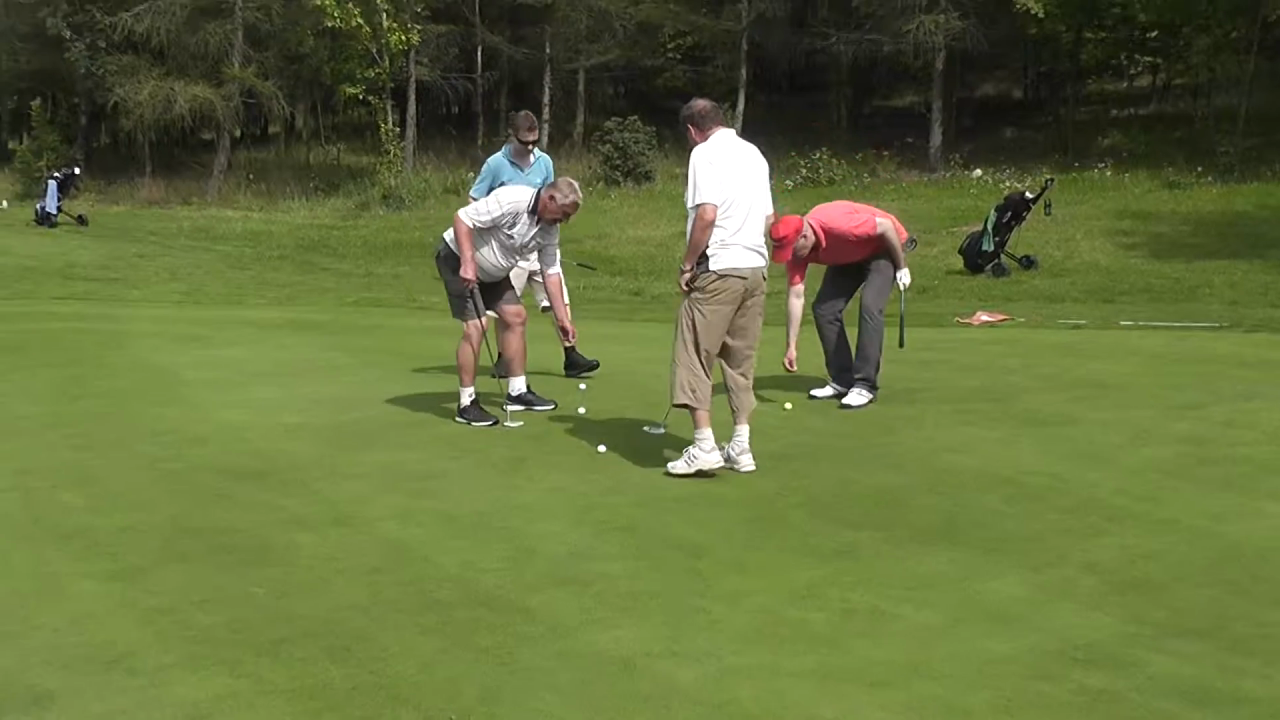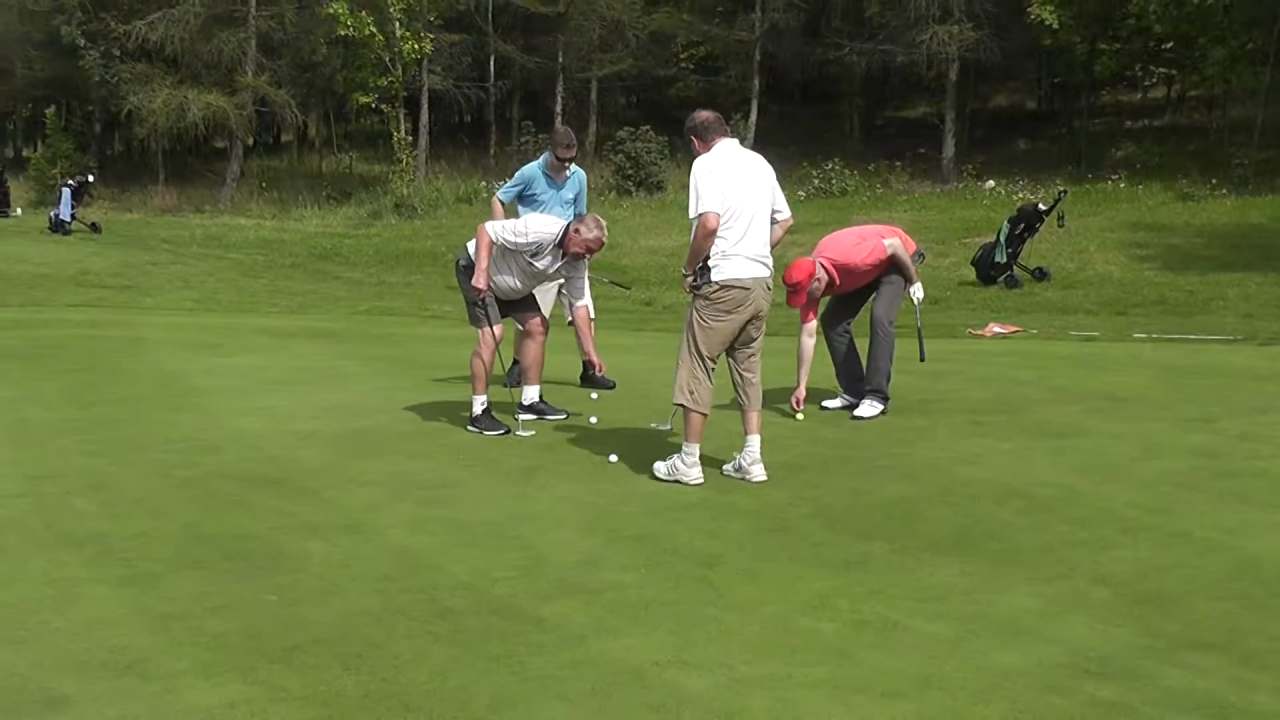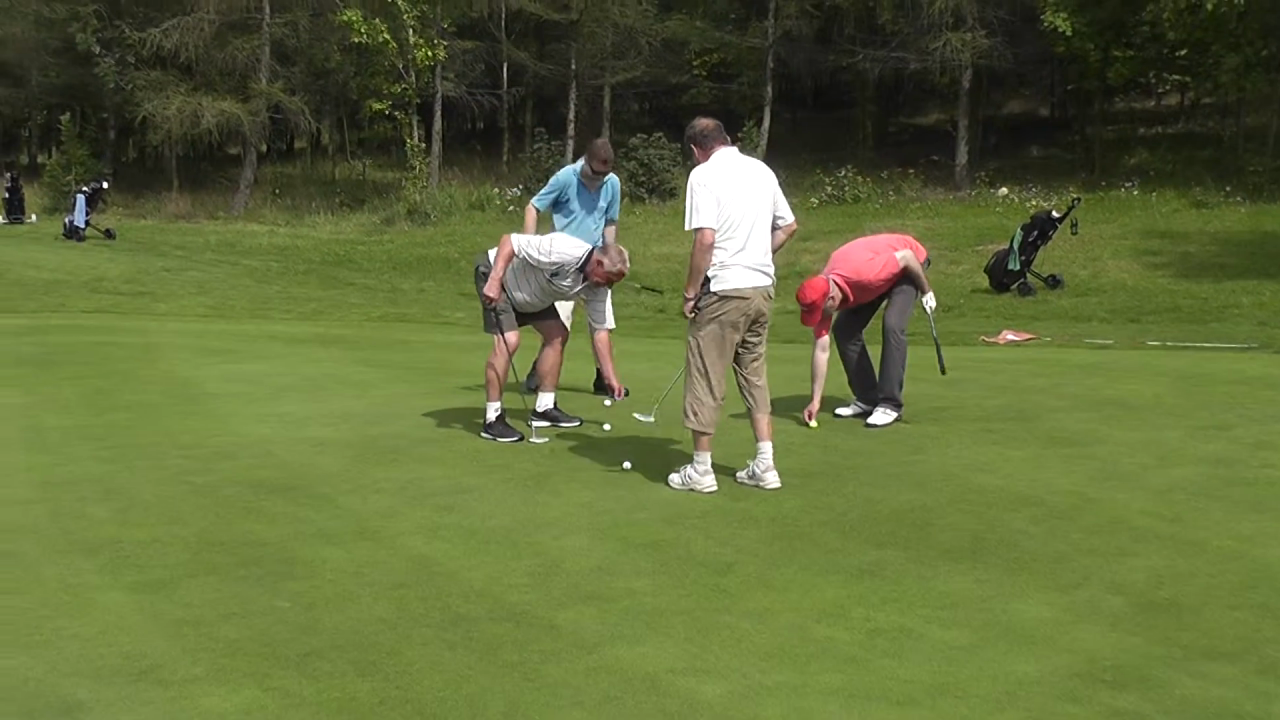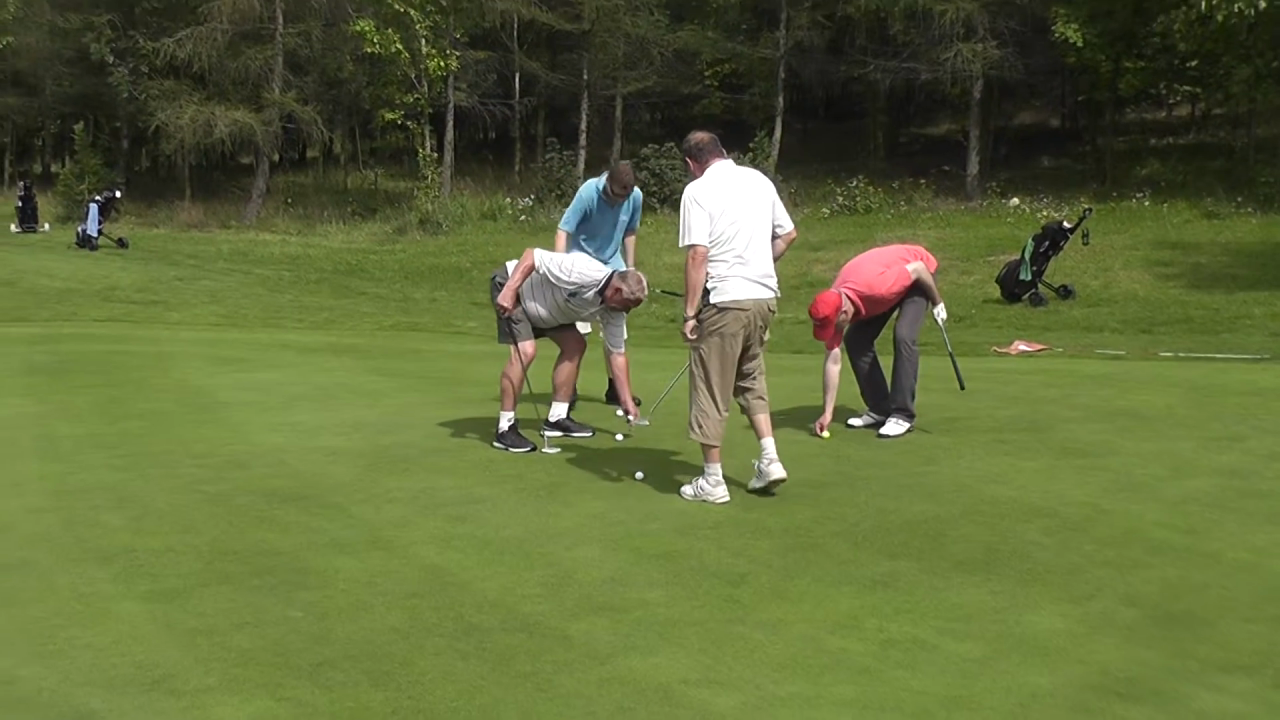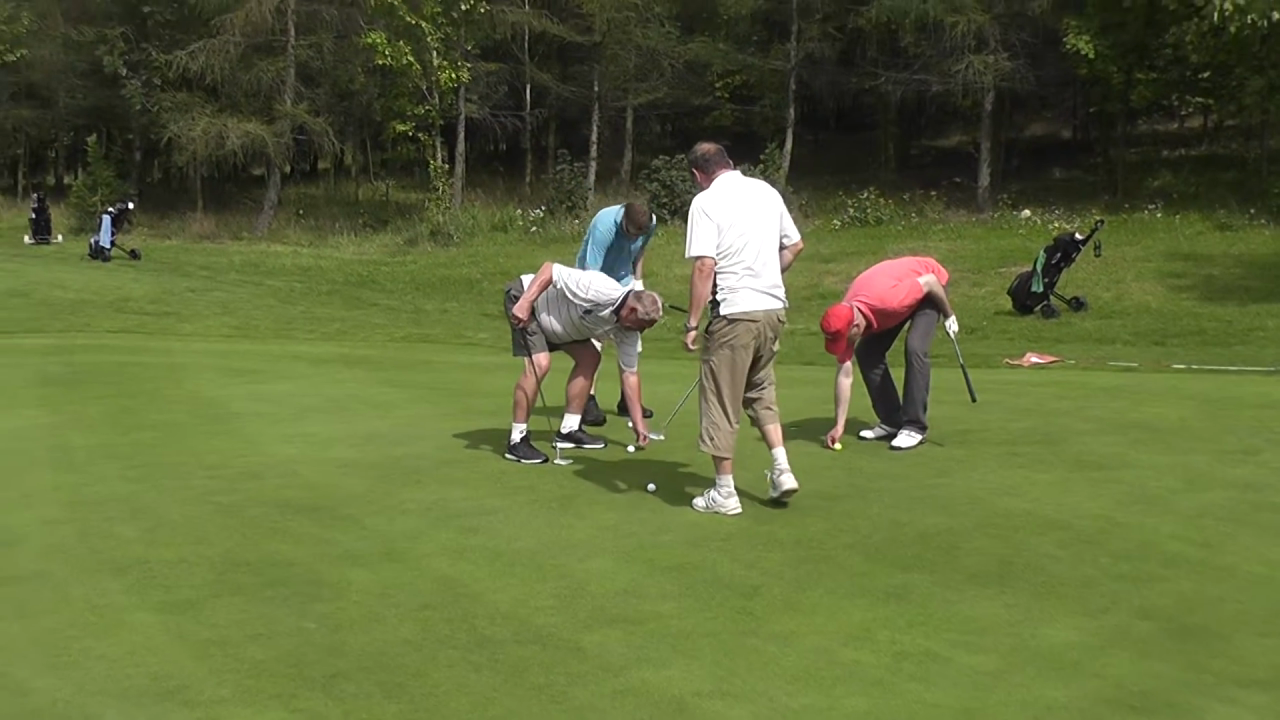
dt=0.2s
person 1, frame 1
left shoulder: (705, 153)
right shoulder: (753, 153)
left elbow: (707, 215)
right elbow: (767, 216)
left wrist: (687, 265)
left hip: (719, 270)
right hip: (756, 269)
left knee: (693, 357)
right knee: (741, 359)
left ankle: (703, 447)
right ankle: (740, 447)
person 1, frame 2
left shoulder: (707, 164)
right shoulder: (760, 163)
left elbow: (708, 224)
right elbow: (784, 221)
left wrist: (689, 269)
left hip: (723, 280)
right hip: (760, 279)
left knee: (696, 364)
right knee: (748, 367)
left ankle: (689, 461)
right ankle: (750, 459)
person 1, frame 3
left shoulder: (703, 175)
right shoulder: (761, 169)
left elbow: (705, 238)
right elbow: (787, 226)
left wrist: (690, 292)
left hip: (724, 290)
right hip: (762, 287)
left knee: (705, 376)
right knee: (753, 373)
left ankle: (701, 470)
right ankle: (764, 465)
person 1, frame 4
left shoulder: (698, 190)
right shoulder: (759, 179)
left elbow: (698, 255)
right elbow: (787, 234)
left wrist: (690, 312)
left hip: (725, 301)
right hip: (764, 297)
left knee: (711, 388)
right knee: (751, 380)
left ankle: (712, 481)
right ankle: (769, 458)
person 1, frame 5
left shoulder: (707, 201)
right shoulder: (766, 191)
left elbow: (705, 266)
right elbow: (795, 245)
left wrist: (692, 322)
left hip: (735, 312)
right hip: (773, 308)
left knee: (721, 400)
right knee: (761, 389)
left ankle: (724, 493)
right ankle: (782, 469)
person 2, frame 1
left shoulder: (545, 161)
right shoulder: (496, 164)
right elbow: (474, 199)
left knee: (559, 299)
left ankle: (572, 356)
right ankle: (504, 358)
person 2, frame 2
left shoulder: (579, 177)
right shoulder: (530, 173)
right elbow: (498, 200)
left knee: (584, 313)
left ankle: (589, 370)
right ankle: (517, 365)
person 2, frame 3
left shoulder: (613, 184)
right shoulder: (564, 178)
right elbow: (533, 208)
right knee: (559, 321)
left ankle: (602, 377)
right ankle: (538, 367)
person 2, frame 4
left shoulder: (636, 197)
right shoulder: (587, 193)
right elbow: (563, 233)
left wrist: (629, 269)
left hip: (614, 268)
right knee: (579, 327)
left ankle: (613, 387)
person 2, frame 5
left shoulder: (647, 221)
right shoulder: (604, 226)
left wrist: (637, 281)
left hip: (624, 278)
right knee: (593, 340)
left ankle: (627, 400)
right ankle: (589, 401)
person 3, frame 1
left shoulder: (550, 228)
right shoulder: (512, 200)
left elbow: (551, 271)
right elbow: (462, 219)
left wrist: (562, 318)
right wrist: (467, 262)
left hip: (491, 271)
right hip: (457, 256)
left knee: (515, 317)
right knee: (476, 325)
left ankle: (517, 392)
right ankle: (466, 403)
person 3, frame 2
left shoulder: (576, 262)
right shoulder: (540, 230)
left elbow: (579, 305)
right elbow: (486, 230)
left wrist: (591, 353)
right wrist: (481, 272)
right hip: (474, 267)
left knee: (537, 327)
right knee: (492, 333)
left ankle: (529, 401)
right ankle: (478, 412)
person 3, frame 3
left shoulder: (596, 287)
right shoulder: (563, 251)
left elbow: (600, 331)
right elbow: (509, 241)
left wrist: (610, 377)
right wrist: (494, 280)
right hip: (494, 273)
left knee: (557, 335)
right knee: (509, 340)
left ankle: (544, 408)
right ankle: (492, 418)
person 3, frame 4
left shoulder: (612, 311)
right shoulder: (585, 272)
left elbow: (617, 354)
right elbow: (531, 255)
left wrist: (627, 402)
right wrist: (509, 290)
right hip: (510, 285)
left knee: (575, 345)
right knee: (525, 351)
left ankle: (557, 418)
right ankle: (505, 429)
person 3, frame 5
left shoulder: (626, 330)
right shoulder: (601, 290)
left elbow: (630, 373)
right elbow: (550, 269)
left wrist: (638, 422)
right wrist: (525, 302)
right hip: (524, 298)
left knee: (590, 358)
right knee: (540, 363)
left ankle: (569, 430)
right ankle: (517, 440)
person 4, frame 1
left shoulder: (838, 226)
right shoulder: (796, 247)
left elbow: (886, 225)
right elbow: (795, 296)
left wrist: (902, 267)
right wrist: (791, 347)
left hip: (883, 245)
right hip: (851, 255)
left knee: (870, 306)
right knee: (823, 307)
left ankle: (865, 385)
right ankle: (842, 380)
person 4, frame 2
left shoulder: (850, 260)
right shoulder: (808, 279)
left elbow: (894, 244)
right elbow: (808, 334)
left wrist: (914, 282)
right wrist: (801, 386)
left hip: (894, 257)
right hip: (863, 271)
left knee: (880, 316)
right knee: (832, 321)
left ankle: (876, 397)
right ankle: (854, 391)
person 4, frame 3
left shoulder: (864, 274)
right shoulder: (821, 293)
left elbow: (906, 256)
right elbow: (821, 348)
left wrist: (926, 291)
right wrist: (815, 400)
left hip: (906, 264)
right hip: (878, 264)
left knee: (892, 325)
right knee: (843, 330)
left ankle: (890, 404)
right ankle: (867, 398)
person 4, frame 4
left shoulder: (875, 288)
right shoulder: (833, 305)
left elbow: (917, 268)
right elbow: (833, 361)
left wrist: (937, 303)
right wrist: (827, 412)
left hip: (917, 273)
right hip: (888, 271)
left knee: (903, 335)
right knee: (855, 340)
left ankle: (902, 415)
right ankle: (879, 409)
person 4, frame 5
left shoulder: (887, 300)
right shoulder: (845, 318)
left elbow: (930, 281)
right elbow: (844, 374)
left wrist: (949, 315)
right wrist: (839, 425)
left hip: (929, 286)
right hip: (898, 282)
left knee: (915, 348)
right knee: (866, 353)
left ankle: (915, 427)
right ankle: (891, 421)
